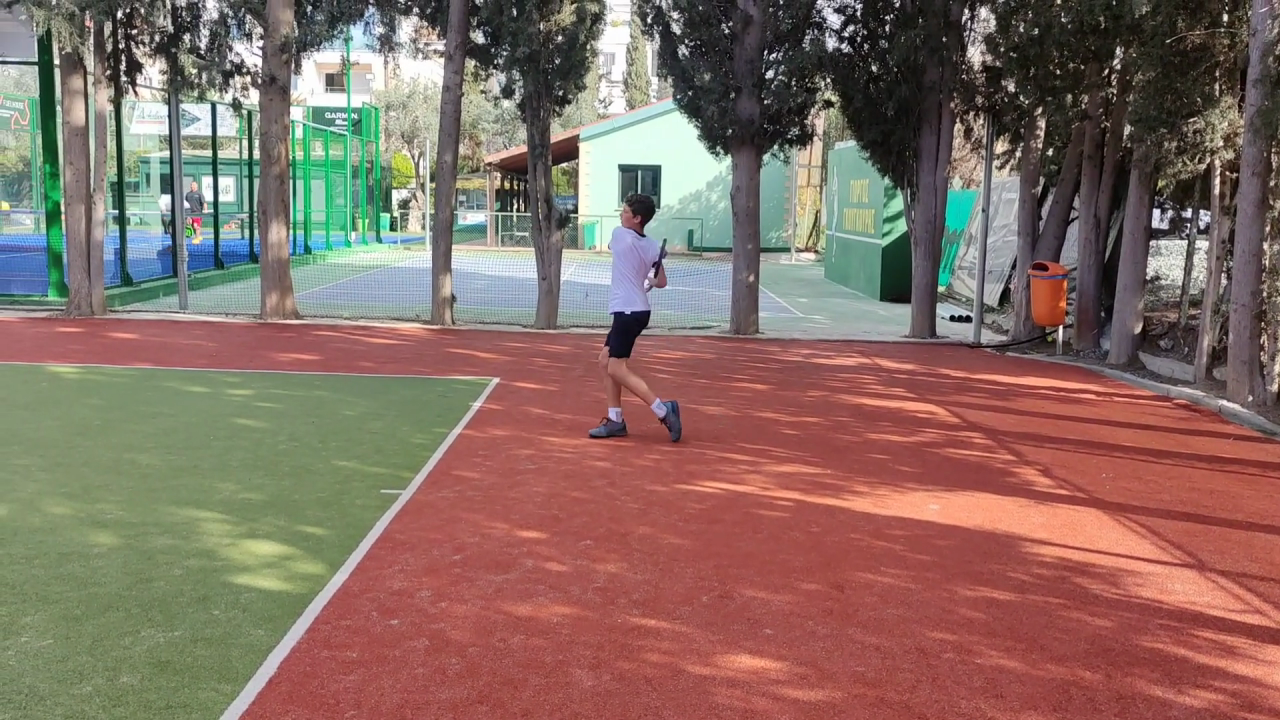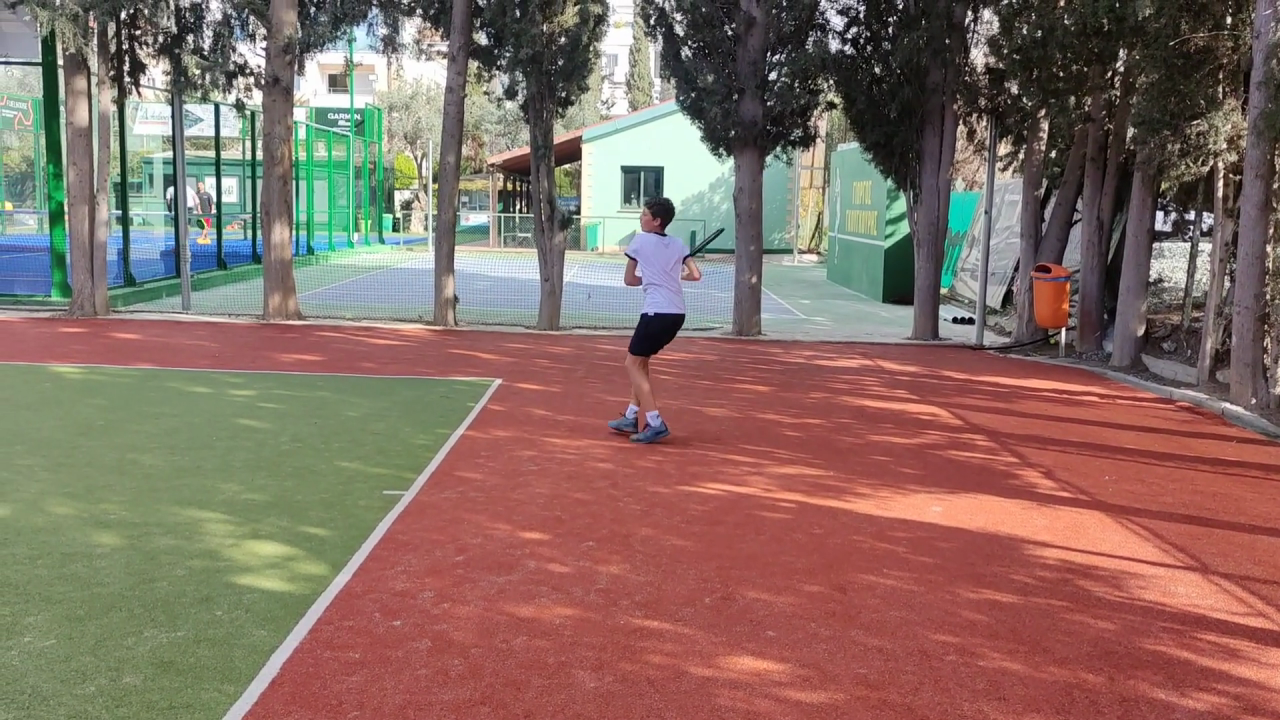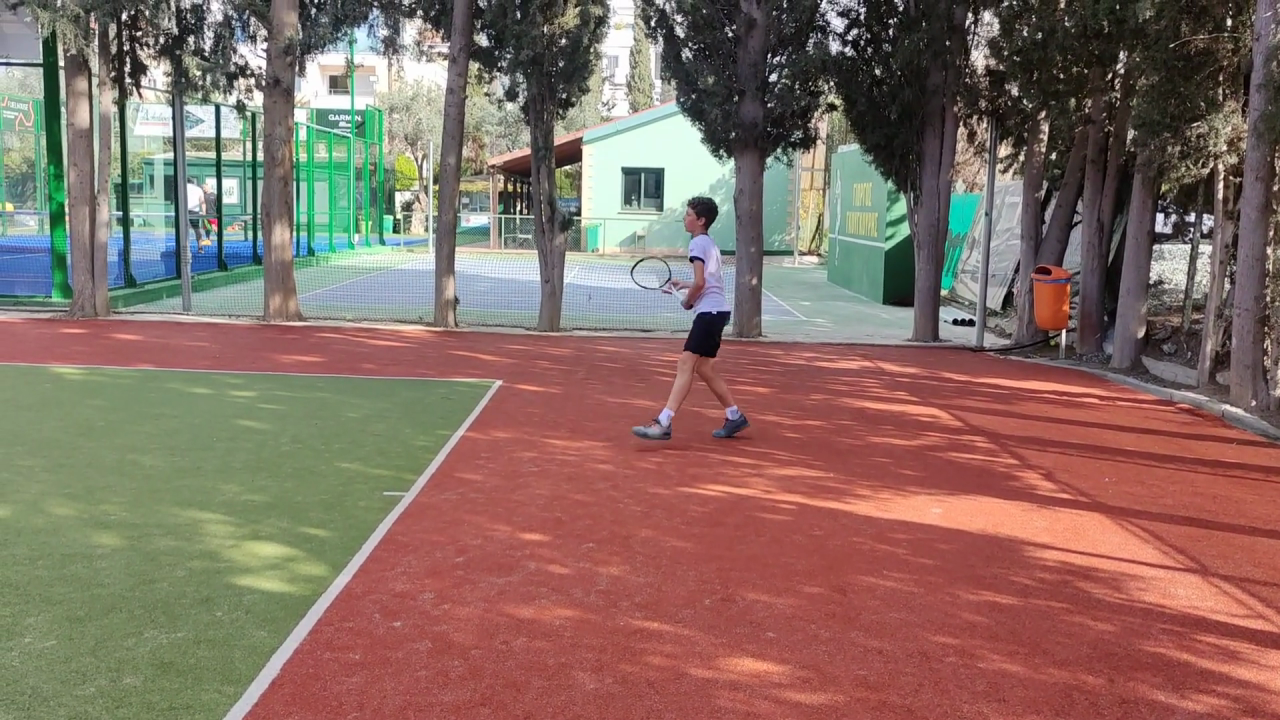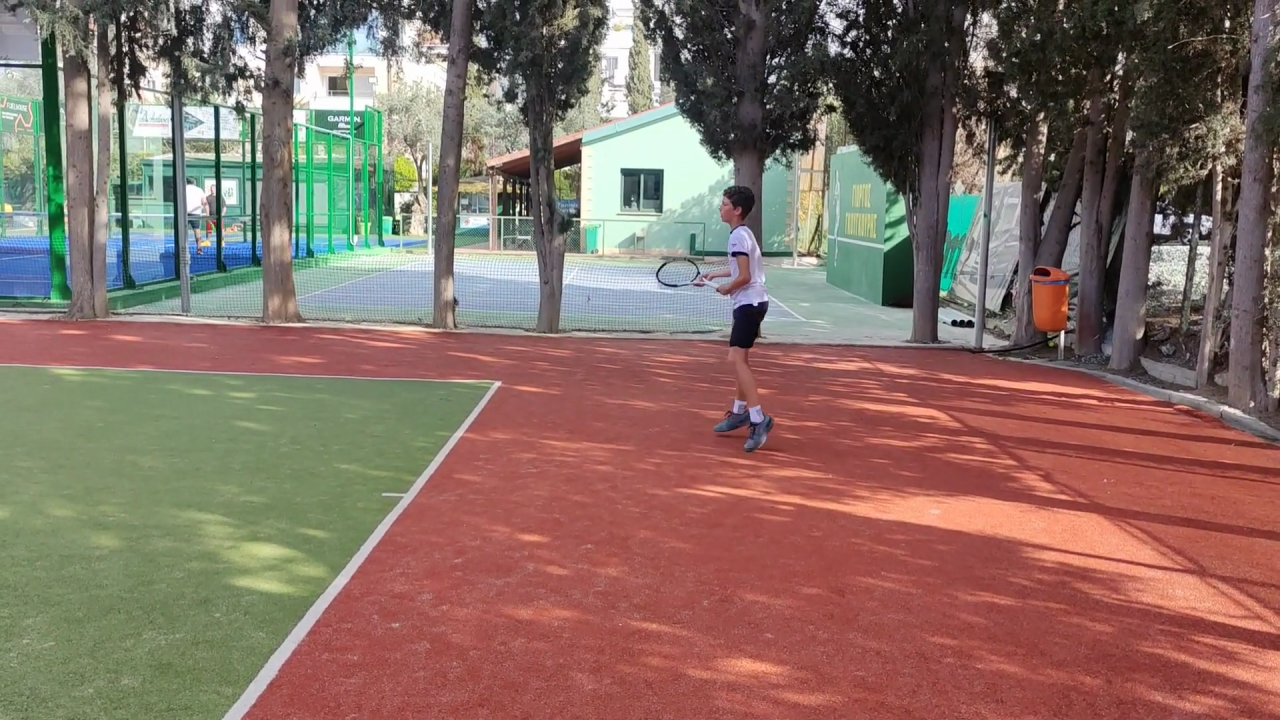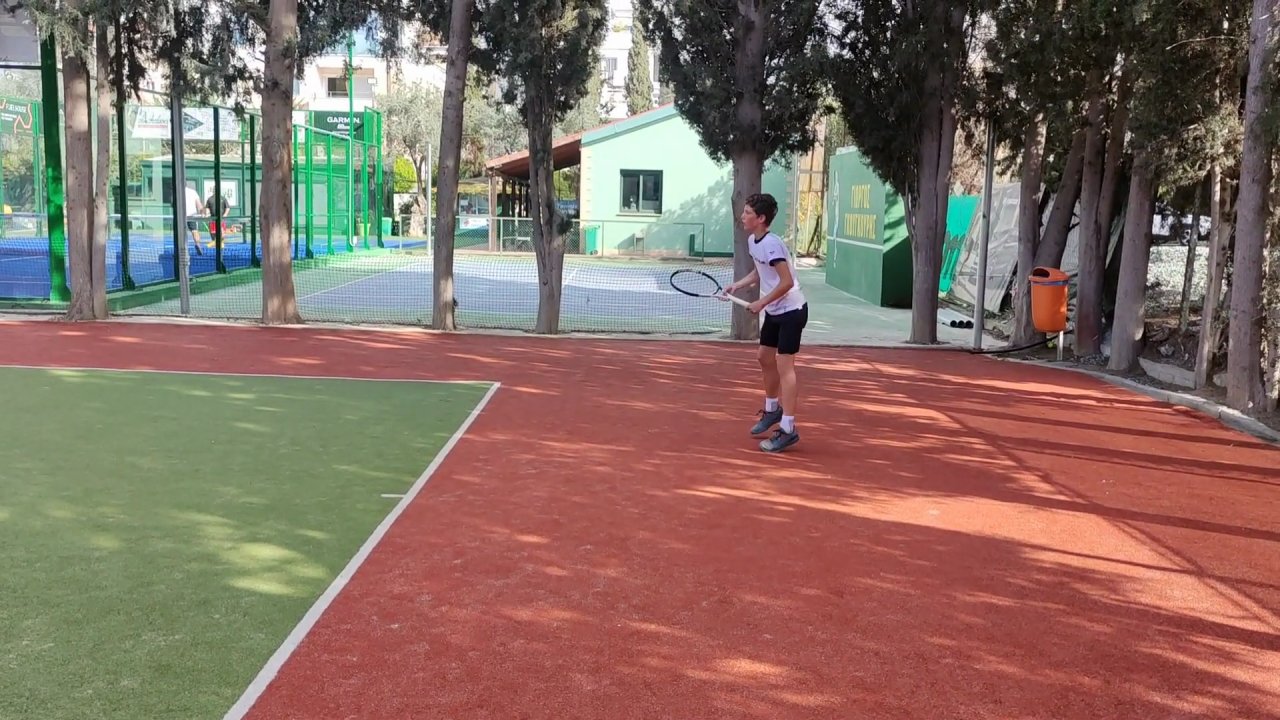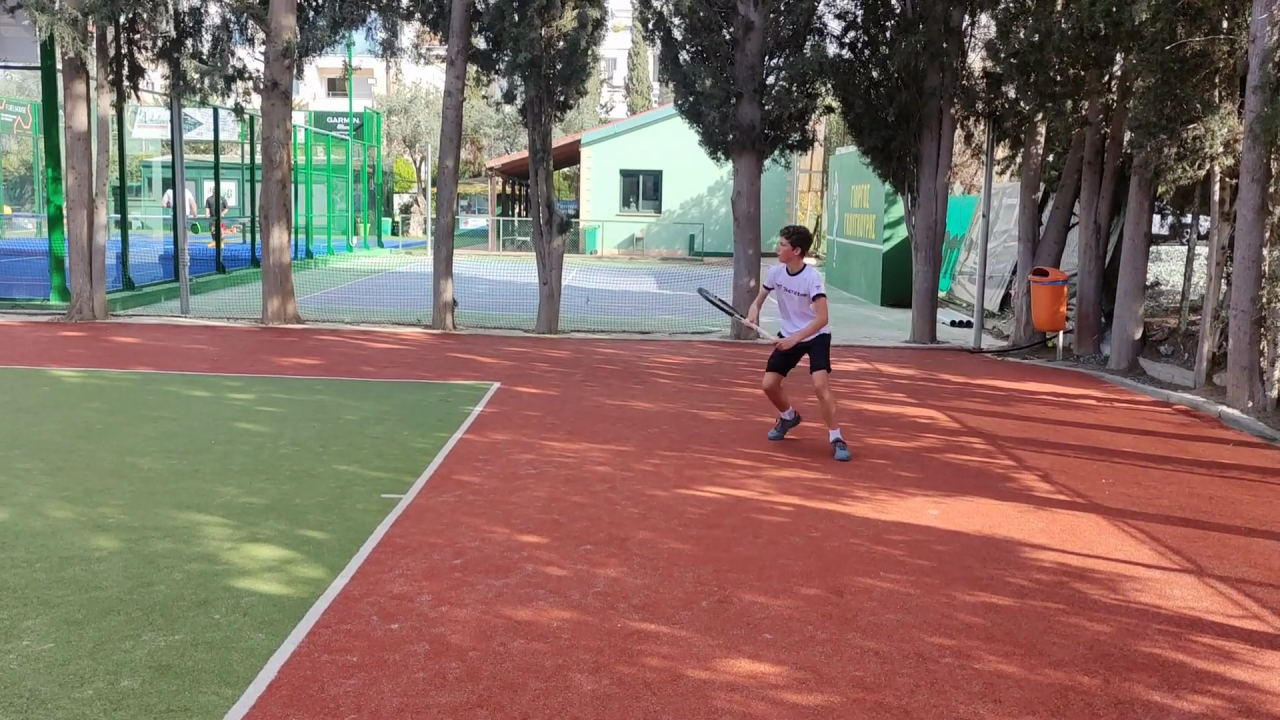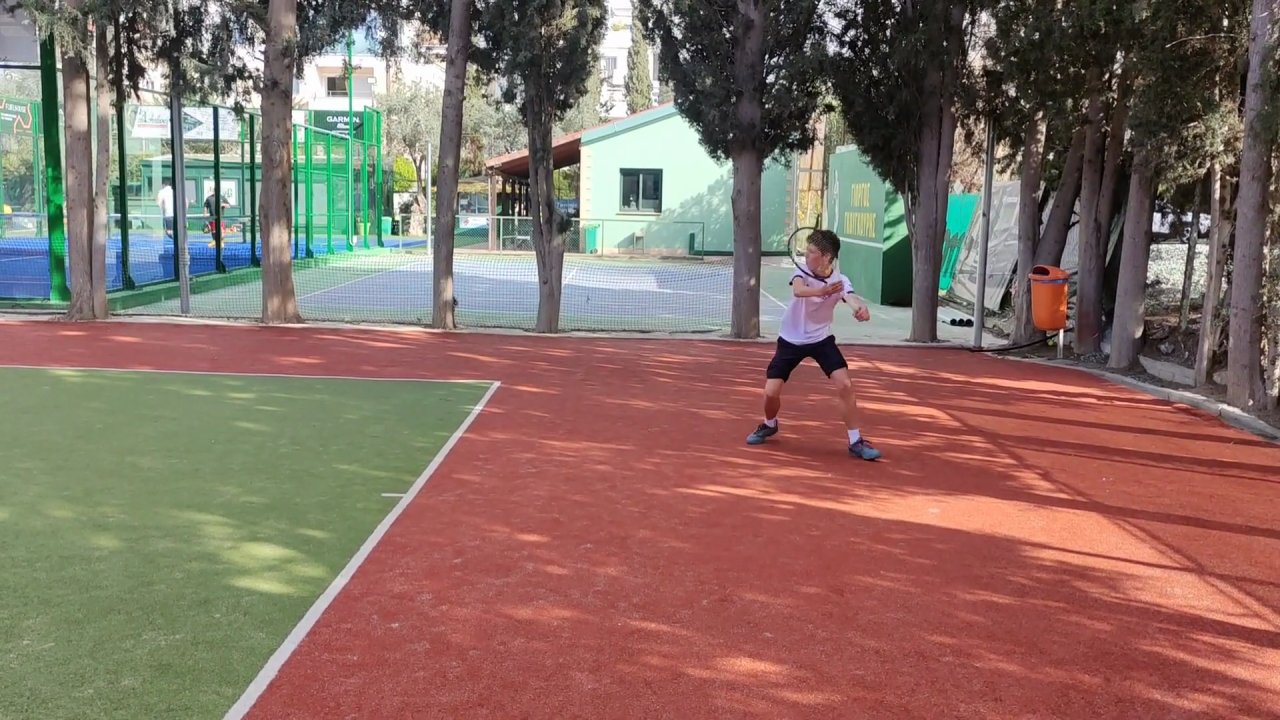
dt=0.3s
person 1, frame 1
left shoulder: (619, 234)
right shoulder: (653, 245)
right elbow: (661, 281)
left hip: (628, 311)
right hip: (639, 310)
left knee: (616, 368)
right knee: (607, 361)
left ankle: (663, 409)
right ankle: (616, 420)
person 1, frame 2
left shoulder: (639, 240)
right shoulder: (678, 244)
left elbow: (629, 279)
right elbow: (695, 275)
left hip: (655, 313)
right hip: (676, 314)
left knee: (633, 365)
right knee: (641, 363)
left ankle: (655, 424)
right ankle: (632, 417)
person 1, frame 3
left shoulder: (698, 244)
right shoulder: (709, 244)
left elbow: (699, 283)
left wrist: (687, 301)
right wrist: (683, 283)
left hip: (711, 311)
right hip: (716, 311)
left knee: (685, 365)
right knee: (703, 368)
left ankle: (662, 423)
right ankle: (735, 416)
person 1, frame 4
left shoulder: (738, 236)
right shoulder: (743, 234)
left elbow: (744, 276)
left wrist: (725, 289)
right wrist: (716, 274)
left hip: (749, 304)
right hip: (748, 304)
left knee: (736, 360)
right knee: (738, 360)
left ankle: (759, 419)
right ankle: (739, 412)
person 1, frame 5
left shoulder: (773, 244)
right shoulder: (752, 242)
left elbow: (788, 281)
left wrist: (762, 302)
right wrist: (737, 285)
left hip: (792, 310)
right hip: (773, 310)
left knee: (785, 367)
right knee: (765, 358)
left ankle: (786, 430)
right ankle: (772, 410)
person 1, frame 6
left shoulder: (813, 277)
right shoulder: (775, 272)
left elbow: (823, 318)
right elbow: (759, 299)
left wrist: (794, 339)
right wrist: (753, 313)
left hip: (816, 336)
right hip: (789, 336)
left knee: (820, 384)
right knee: (769, 384)
left ankle: (836, 439)
right ankle: (788, 416)
person 1, frame 7
left shoulder: (839, 282)
right shoulder: (801, 271)
left elbow: (858, 305)
right elbow: (799, 291)
left wrist: (862, 311)
right wrist: (825, 290)
left hip: (821, 340)
right hip: (789, 340)
left knee: (844, 385)
right knee: (771, 393)
left ankle: (855, 440)
right ankle: (769, 424)
